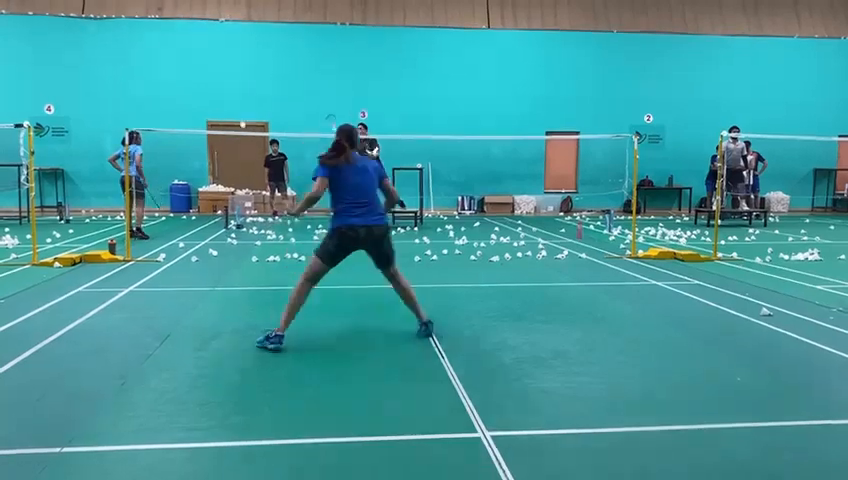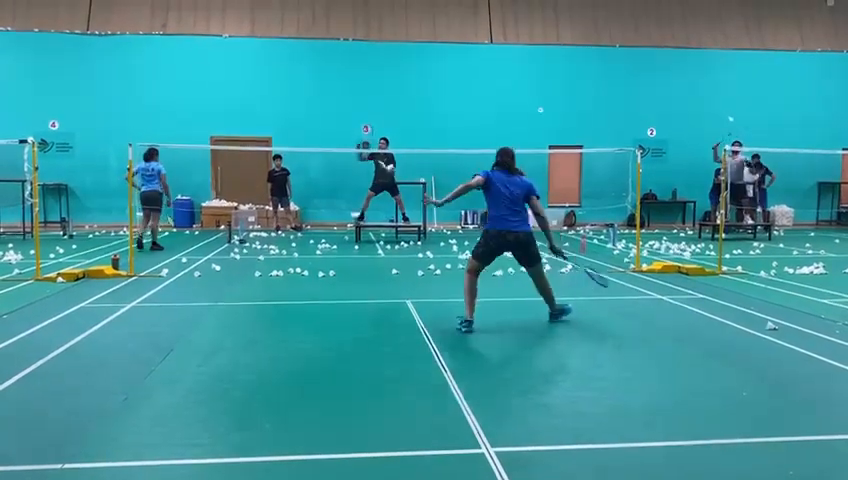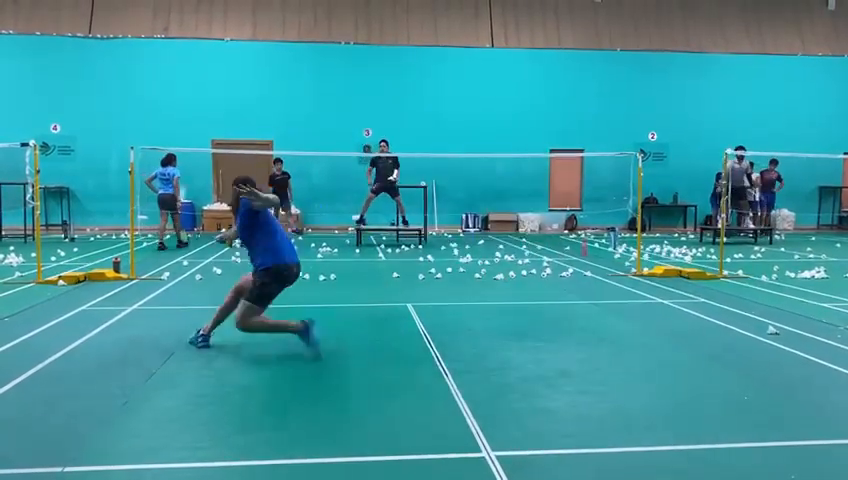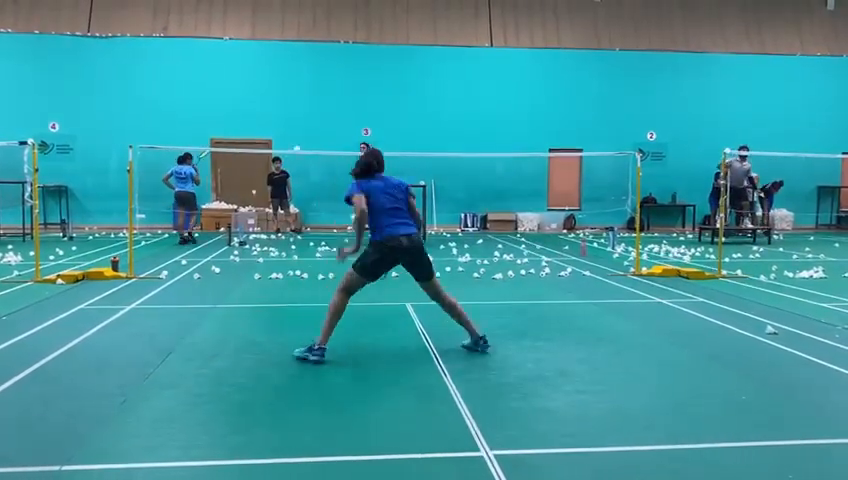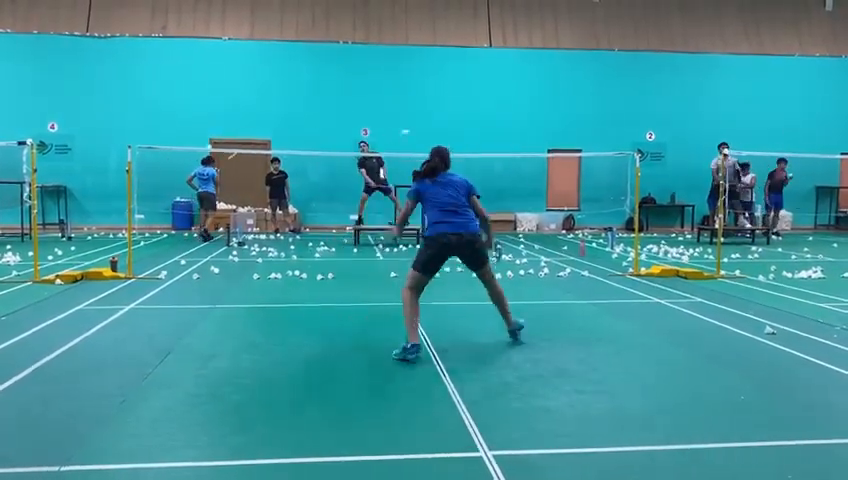
dt=1s
person 1, frame 1
left shoulder: (329, 165)
right shoulder: (373, 164)
left elbow: (315, 194)
right elbow: (392, 198)
left wrist: (295, 210)
left hip: (345, 230)
right hip: (377, 229)
left knee: (308, 279)
right knee: (393, 275)
left ankle: (278, 335)
right ankle: (422, 321)
person 1, frame 2
left shoulder: (489, 175)
right shoulder: (525, 183)
left elbow: (469, 185)
right elbow: (540, 215)
left wrist: (442, 201)
right wrist: (551, 243)
left hip: (495, 233)
right hip: (522, 235)
left knee: (471, 271)
right knee: (538, 274)
left ankle: (468, 319)
right ankle: (554, 310)
person 1, frame 3
left shoulder: (248, 205)
left elbow: (273, 200)
left wrist: (257, 195)
left hip: (276, 269)
right hip: (288, 266)
left knee: (244, 323)
right knee: (240, 290)
left ankle: (302, 327)
right ankle: (208, 331)
person 1, frame 4
left shoulder: (359, 185)
right shoulder: (399, 183)
left elbow: (362, 212)
right elbow: (418, 217)
left wrist: (356, 246)
left hip: (388, 244)
right hip: (413, 242)
left knee: (344, 289)
right knee: (437, 293)
left ankle: (319, 347)
right ankle: (477, 337)
person 1, frame 5
left shoulder: (422, 183)
right shoulder: (463, 182)
left elbow: (403, 217)
right elbow: (482, 215)
left wrist: (398, 230)
right wrist: (489, 238)
left hip: (440, 240)
right hip: (469, 237)
left knee: (410, 290)
right knee: (490, 282)
left ankle: (412, 345)
right ankle: (512, 326)
